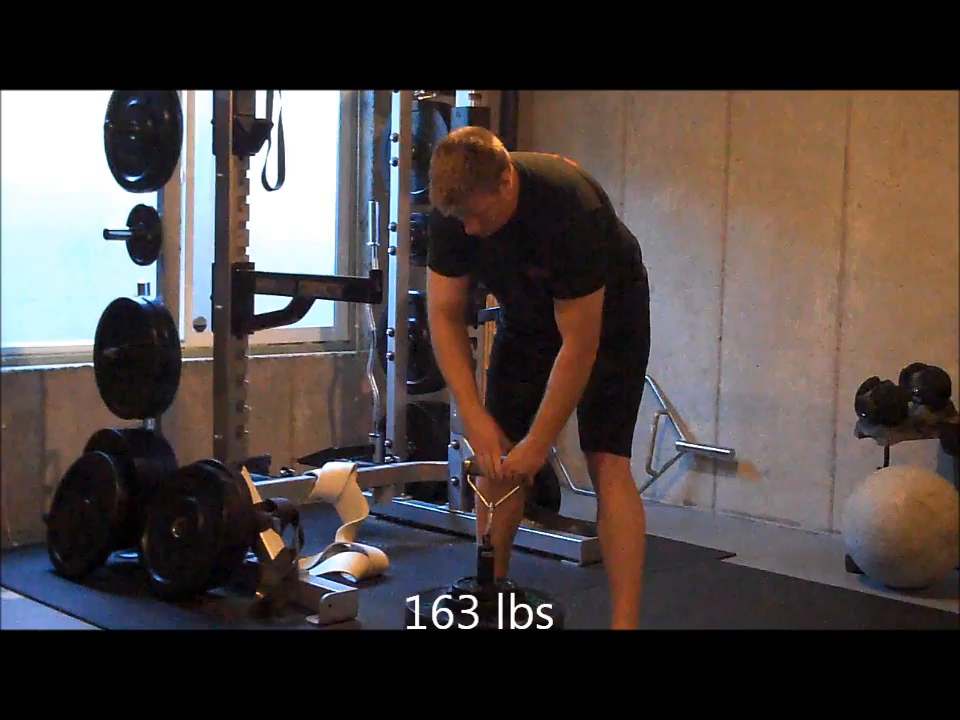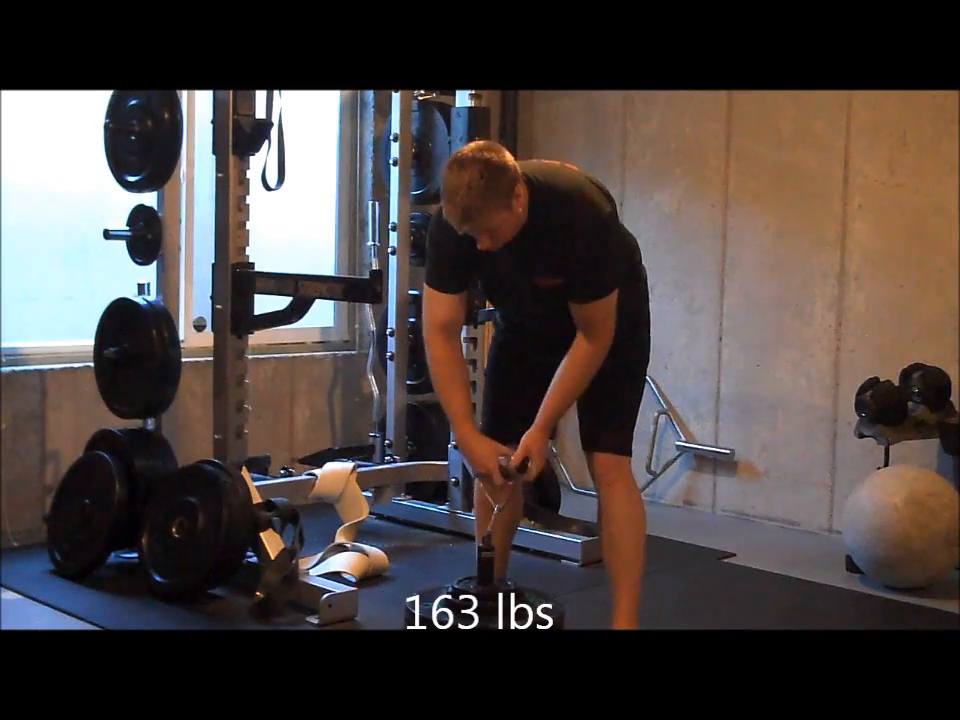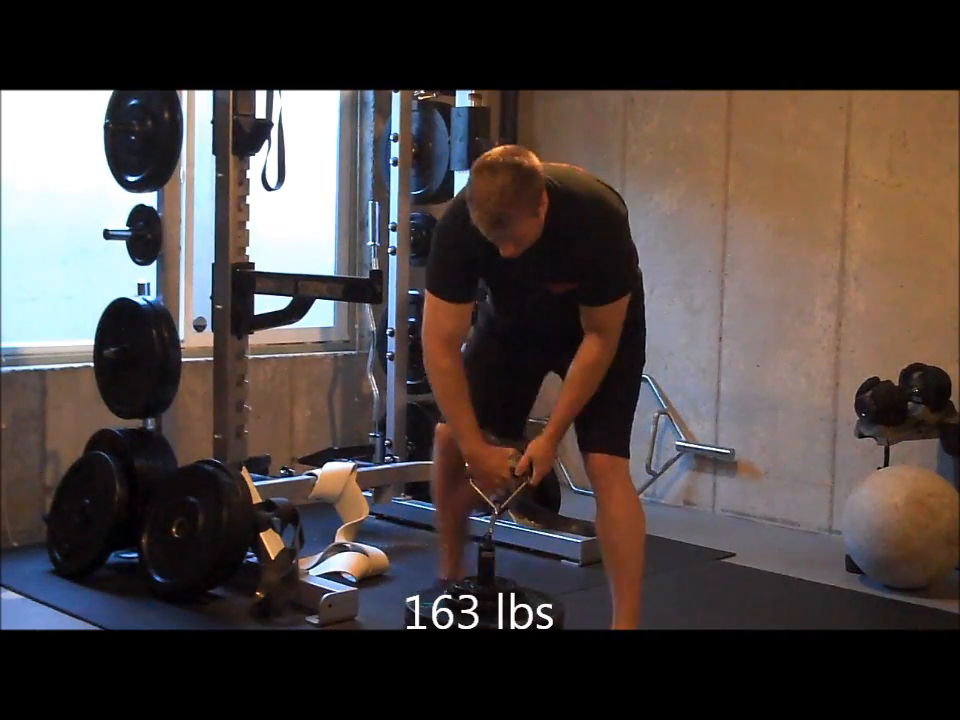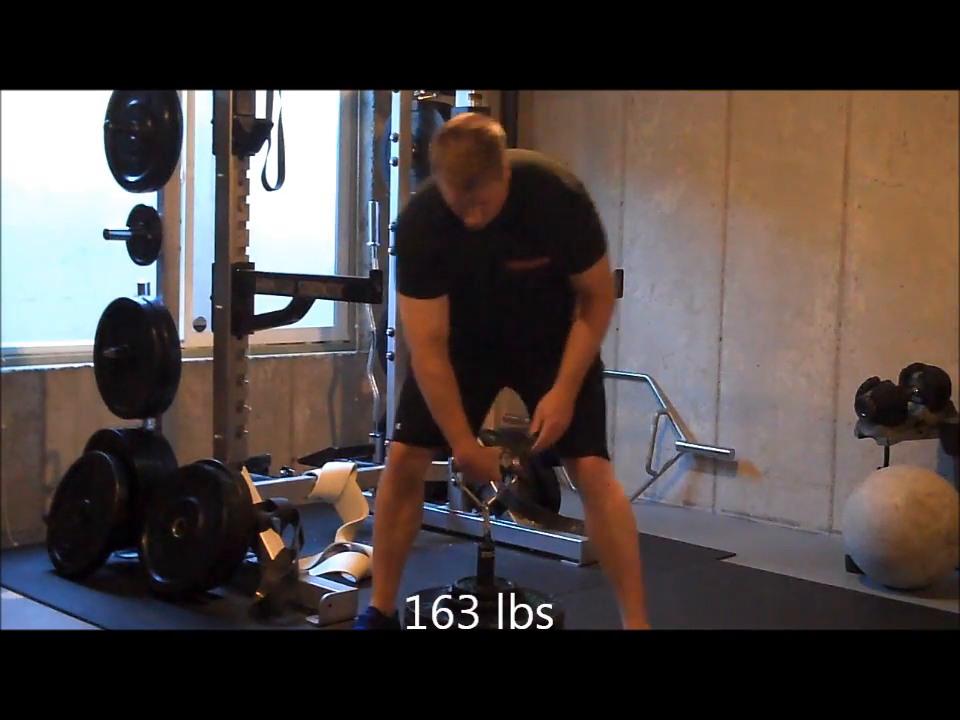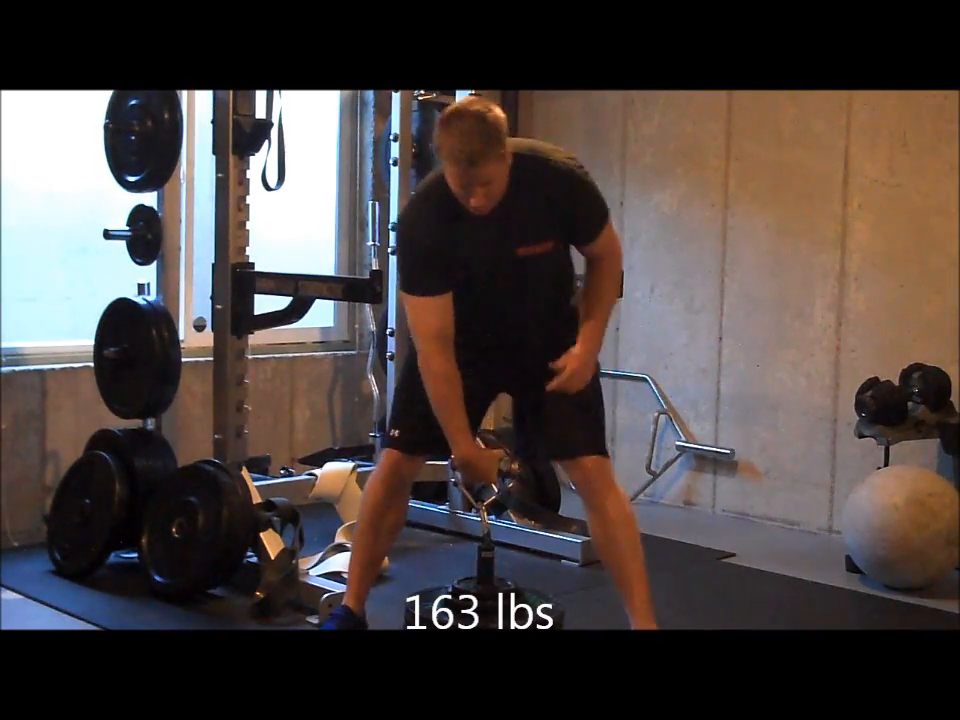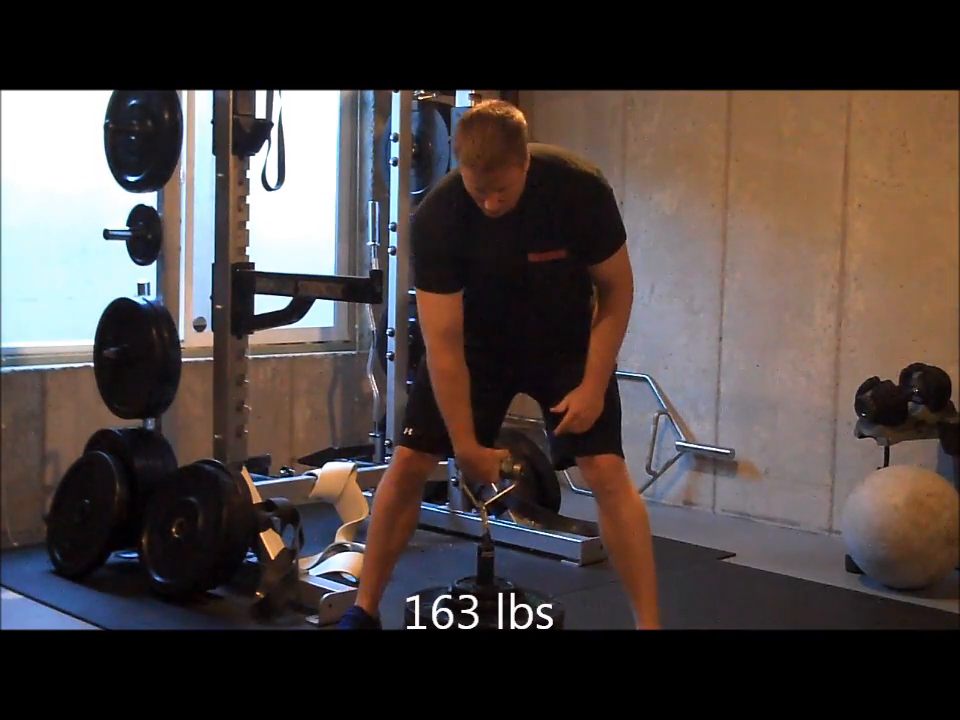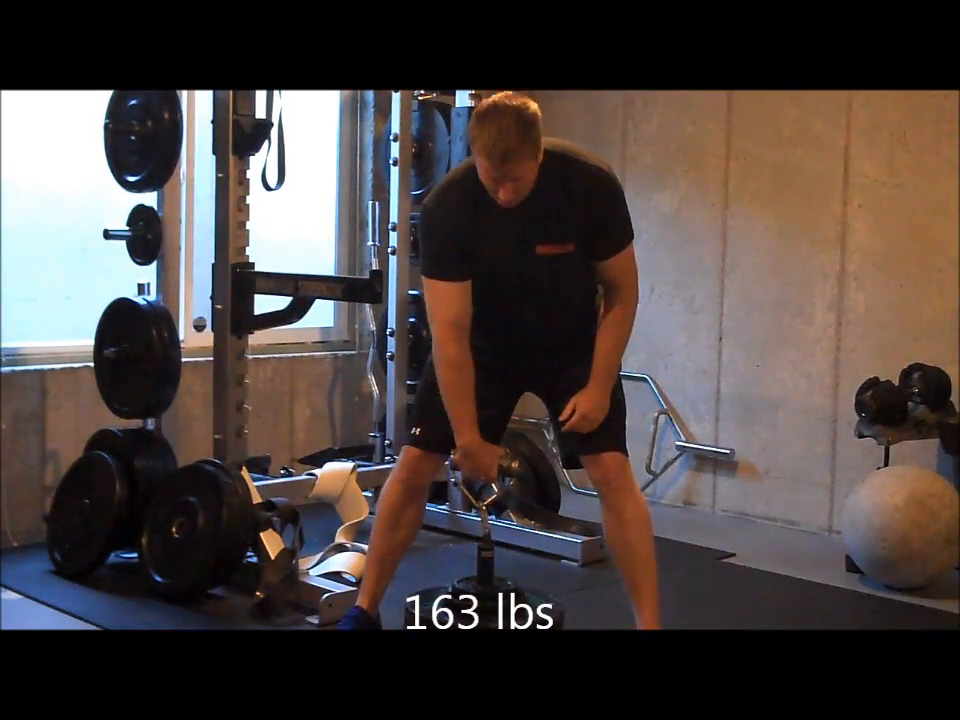
dt=0.7s
person 1, frame 1
left shoulder: (571, 208)
right shoulder: (451, 213)
left elbow: (579, 344)
right elbow: (445, 316)
left wrist: (539, 442)
right wrist: (477, 419)
left hip: (607, 321)
right hip: (525, 321)
left knee: (607, 465)
right knee: (494, 459)
left ankle: (625, 621)
person 1, frame 2
left shoulder: (582, 213)
right shoulder: (451, 224)
left elbow: (594, 335)
right elbow: (441, 332)
left wrist: (541, 427)
right wrist: (467, 435)
left hip: (604, 320)
right hip: (523, 323)
left knee: (608, 465)
right knee: (495, 462)
left ankle: (626, 622)
person 1, frame 3
left shoulder: (601, 220)
right shoulder: (459, 226)
left elbow: (601, 336)
right elbow: (441, 345)
left wrist: (552, 437)
right wrist: (474, 445)
left hip: (603, 321)
right hip: (514, 320)
left knee: (605, 466)
right knee: (450, 442)
left ankle: (627, 623)
right ankle: (451, 583)
person 1, frame 4
left shoulder: (557, 194)
right shoulder: (420, 221)
left elbow: (597, 297)
right elbow: (427, 345)
left wrist: (564, 392)
right wrist: (463, 445)
left hip: (552, 338)
right hip: (464, 338)
left knee: (592, 471)
right knee: (403, 460)
left ankle: (637, 624)
right ankle: (381, 613)
person 1, frame 5
left shoulder: (560, 181)
right shoulder: (422, 218)
left elbow: (603, 261)
right elbow: (433, 345)
left wrist: (586, 347)
right wrist: (463, 445)
left hip: (549, 342)
right hip: (462, 341)
left knee: (592, 473)
right knee: (394, 465)
left ankle: (645, 624)
right ankle: (350, 610)
person 1, frame 6
left shoulder: (580, 189)
right shoulder: (436, 217)
left elbow: (616, 289)
right elbow: (444, 342)
left wrist: (594, 384)
right wrist: (466, 446)
left hip: (566, 343)
right hip: (478, 342)
left knee: (606, 472)
right knee: (407, 463)
left ankle: (649, 623)
right ankle: (363, 610)
person 1, frame 7
left shoulder: (591, 185)
right shoulder: (446, 208)
left elbow: (621, 291)
right elbow: (450, 332)
left wrist: (599, 386)
right wrist: (468, 439)
left hip: (571, 345)
right hip: (483, 344)
left knee: (612, 472)
right knee: (413, 465)
left ankle: (649, 623)
right ankle: (364, 610)
